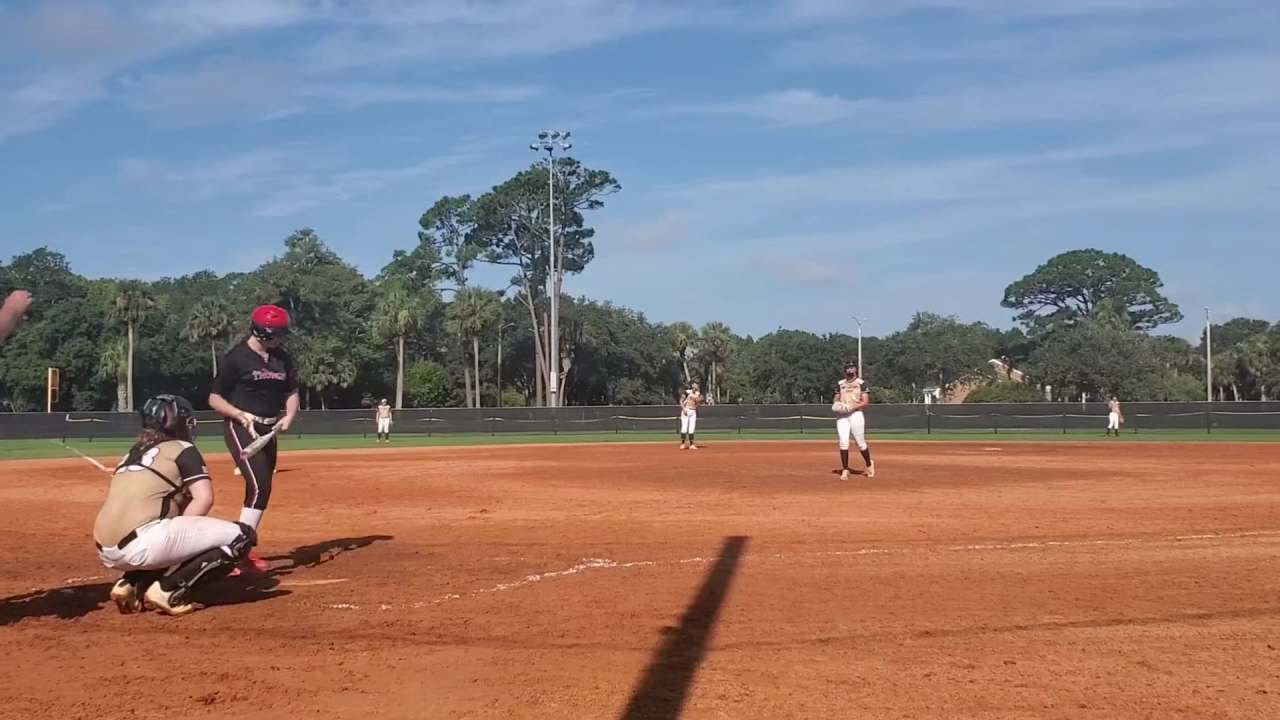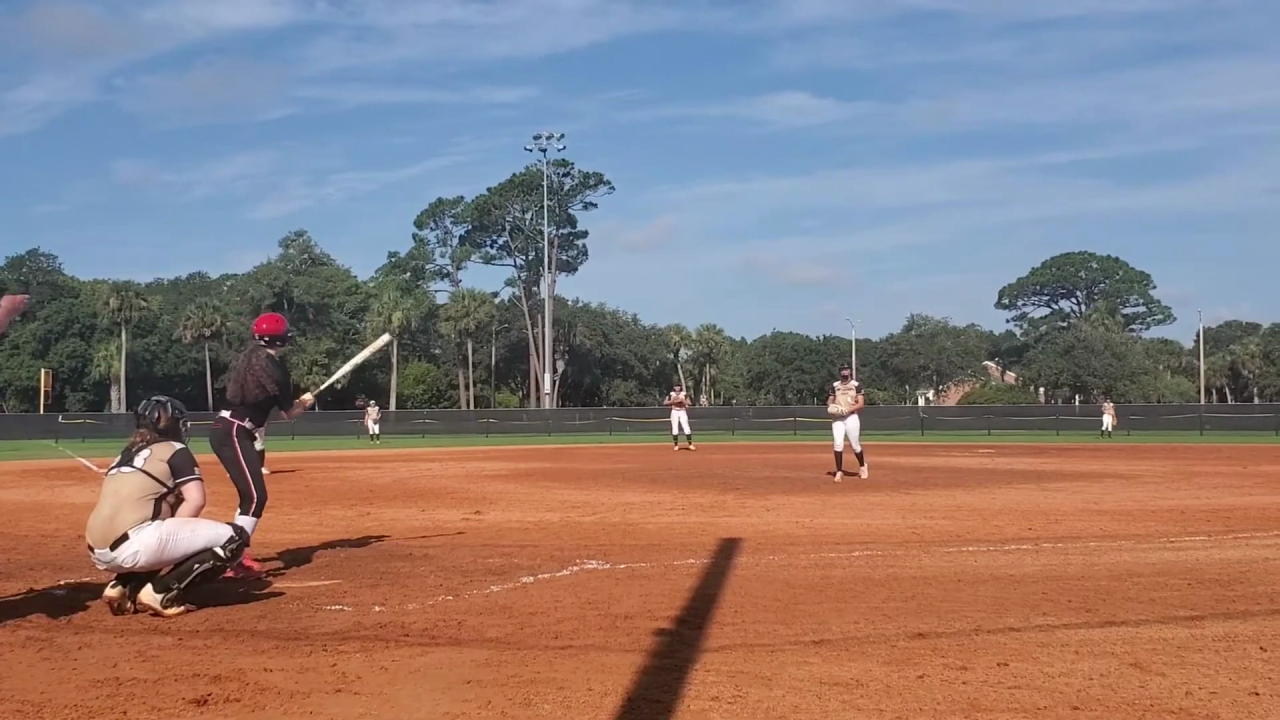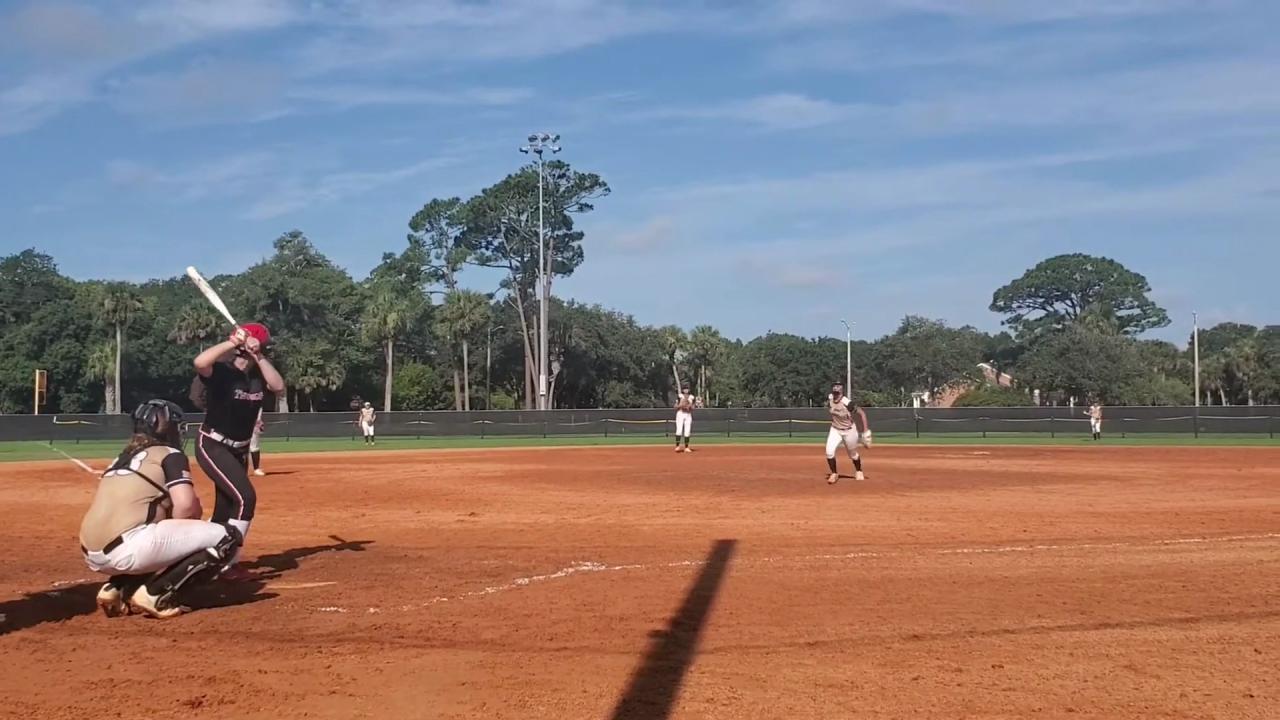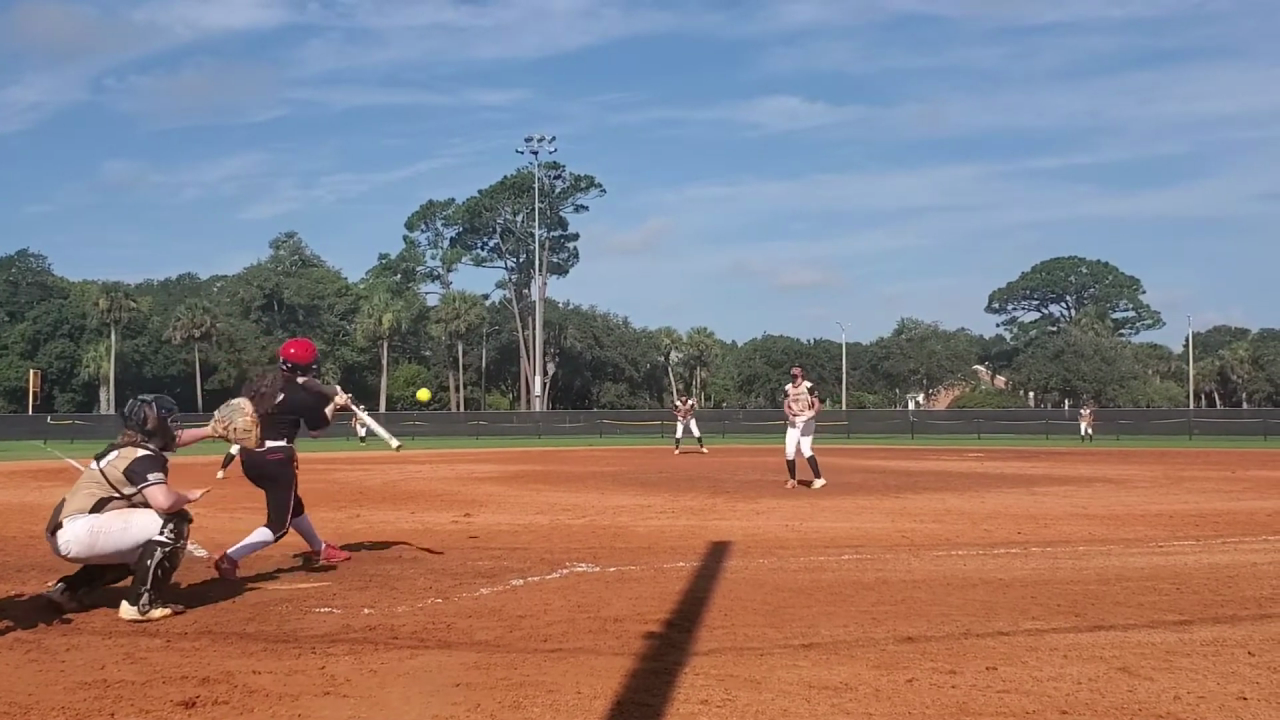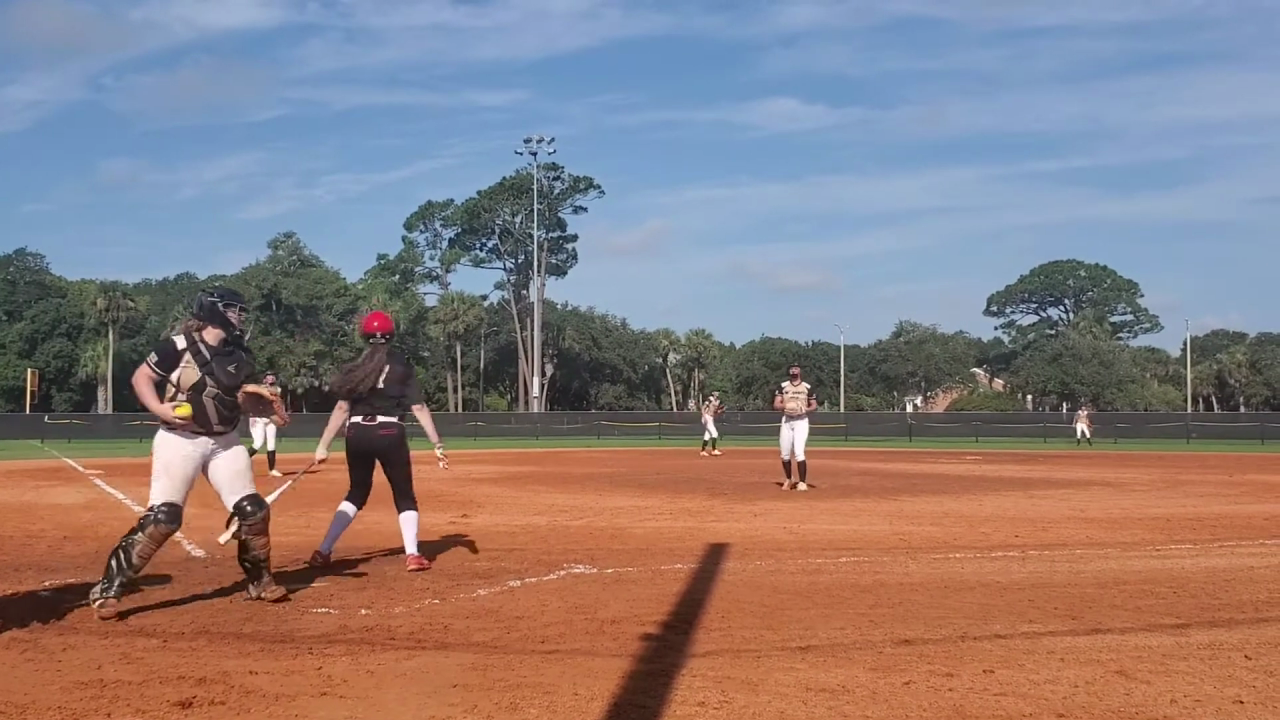
dt=1s
person 1, frame 1
left shoulder: (282, 358)
right shoulder: (235, 358)
left elbow: (292, 392)
right elbow: (214, 398)
left wrist: (288, 416)
right wrist: (242, 415)
left hip: (268, 432)
right hip: (242, 429)
left knee: (260, 490)
right knee: (259, 488)
person 1, frame 2
left shoulder: (251, 359)
right shoulder: (276, 369)
right elbow: (290, 413)
left wrist: (297, 401)
right wrist: (304, 403)
left hip: (227, 431)
right hip: (233, 434)
left knee: (250, 495)
right knee: (256, 497)
right ankle: (233, 560)
person 1, frame 3
left shoulder: (257, 374)
right shoulder: (222, 372)
left elbow: (278, 386)
right elbow: (199, 362)
left wrist: (257, 356)
right wrist: (231, 342)
left hip: (238, 450)
right hip: (213, 446)
left knee: (226, 509)
right knee: (245, 498)
right ankle: (227, 566)
person 1, frame 4
left shoulder: (268, 381)
right shoulder: (305, 395)
right elbow: (317, 429)
right wrist: (335, 404)
left hip: (250, 456)
right hip: (276, 459)
left knee: (290, 505)
right knee: (277, 525)
left ankle: (320, 549)
right ankle: (230, 557)
person 1, frame 5
left shoulder: (355, 367)
right shoulder: (403, 367)
left elbow: (342, 408)
right elbow: (419, 409)
left wrist: (323, 445)
right wrist: (437, 445)
left hip: (357, 435)
right hip: (390, 435)
left knee: (356, 494)
right knee: (405, 497)
left ankle: (323, 552)
right ankle: (413, 555)
person 2, frame 1
left shoulder: (134, 452)
right shoulder: (181, 448)
right elbow: (204, 498)
right wrist: (179, 535)
left hip: (108, 550)
right hip: (141, 543)
right knee: (241, 535)
left ankle: (131, 585)
right ankle: (168, 590)
person 2, frame 2
left shoulder: (127, 453)
right shoulder: (174, 450)
right elbow: (196, 500)
right wrist: (171, 536)
left hip: (100, 552)
right hip: (132, 544)
right knee: (233, 537)
left ankle: (122, 586)
right ankle: (160, 592)
person 2, frame 3
left shoulder: (124, 457)
right shoulder: (170, 455)
right elbow: (185, 503)
right wrist: (193, 521)
right hip: (127, 548)
left knee: (163, 537)
right knee: (226, 537)
left ankle: (115, 589)
right ankle: (155, 594)
person 2, frame 4
left shoulder: (133, 445)
right shoulder: (143, 458)
left elbow: (174, 439)
right elbow: (164, 501)
left wrist: (210, 431)
right wrist: (187, 497)
left hip: (66, 532)
right hip: (81, 530)
left knee: (142, 553)
right knee: (174, 523)
left ankle: (68, 590)
right ankle: (141, 605)
person 2, frame 5
left shoulder: (240, 353)
right shoulder: (179, 346)
left elbow: (243, 398)
right elbow: (141, 378)
right wrist: (160, 408)
left hip: (226, 442)
right hip: (180, 439)
left knee: (253, 511)
right knee: (163, 517)
left ankle: (259, 580)
right ankle: (108, 589)
